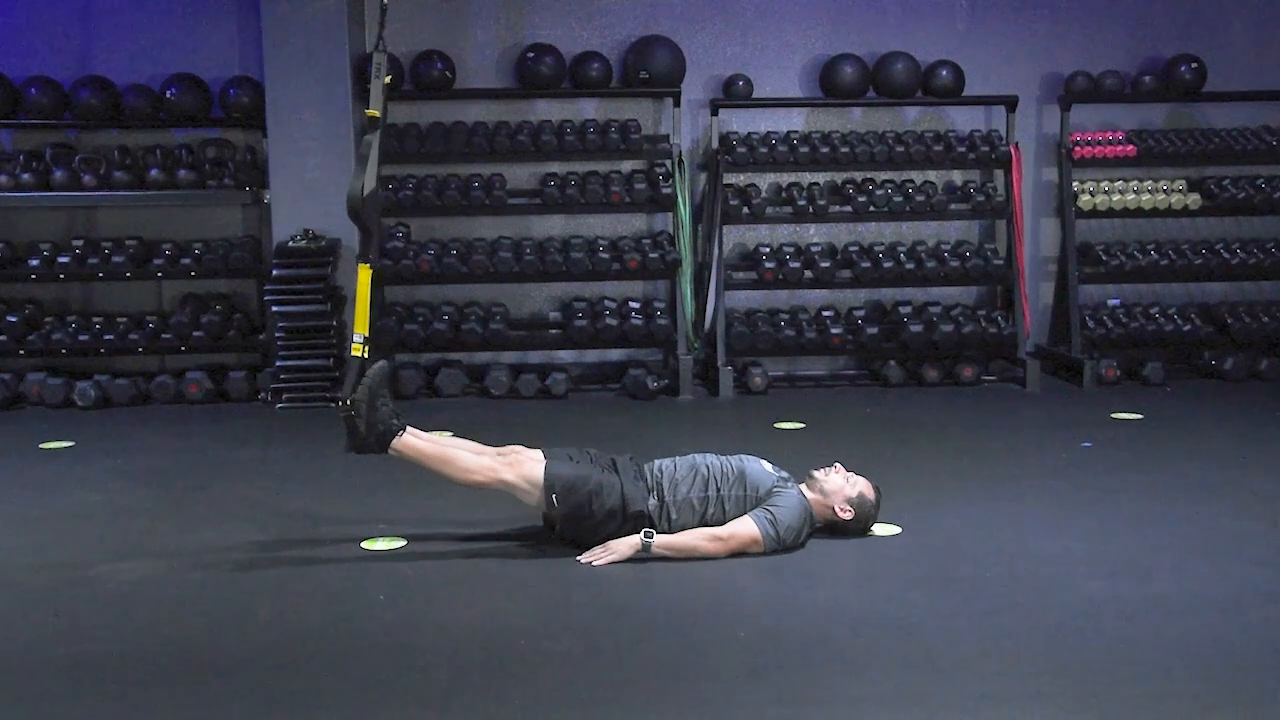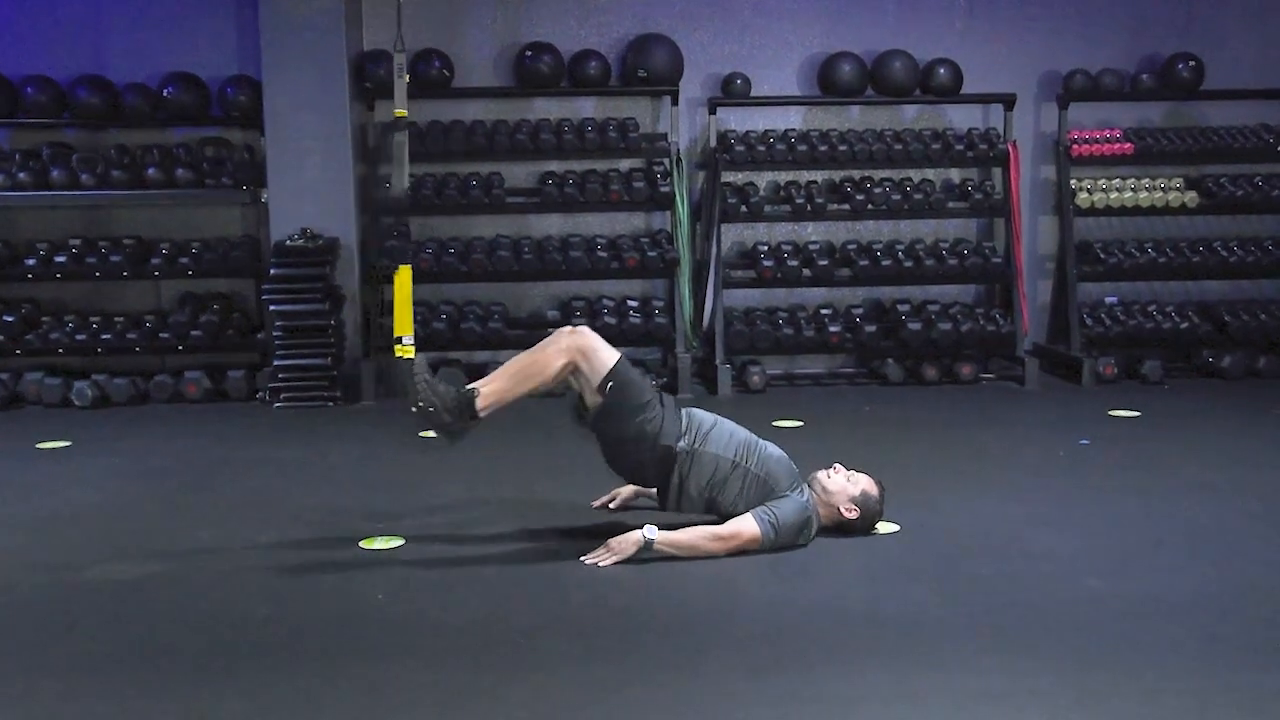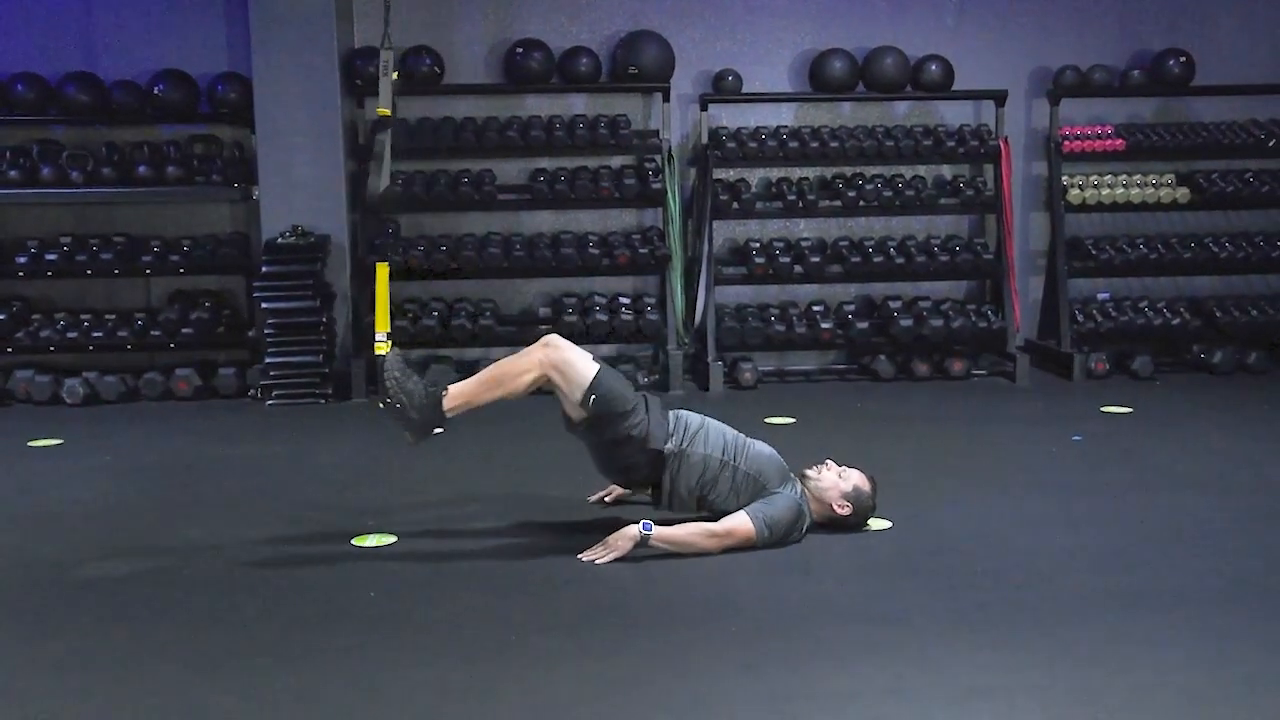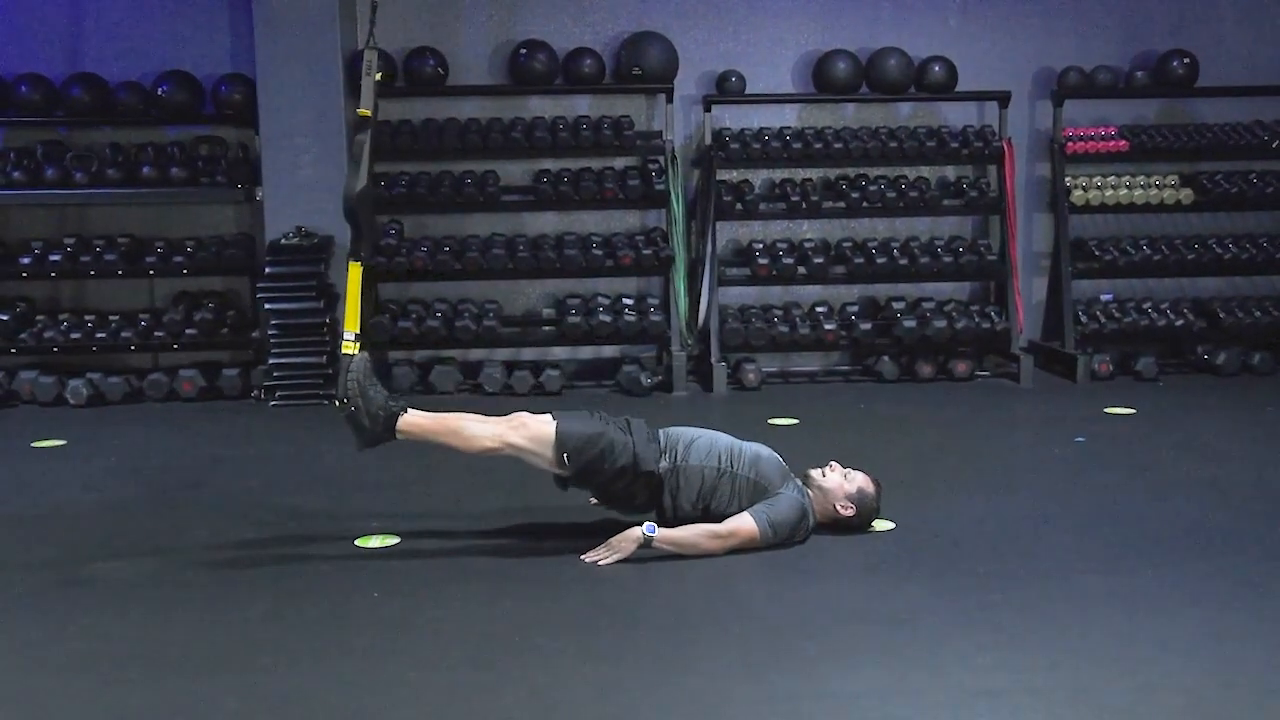
dt=1s
person 1, frame 1
left shoulder: (794, 514)
right shoulder: (782, 485)
left elbow: (723, 540)
left wrist: (640, 541)
left hip: (638, 506)
right hip: (641, 479)
left knee: (508, 471)
right knee: (513, 455)
left ankle: (387, 437)
right ankle: (390, 430)
person 1, frame 2
left shoulder: (798, 517)
right shoulder: (795, 492)
left elbow: (725, 538)
left wrist: (647, 536)
right wrist: (642, 488)
left hip: (663, 449)
right hip: (674, 439)
left knee: (577, 341)
right knee: (571, 339)
left ankle: (465, 407)
right ankle: (468, 401)
person 1, frame 3
left shoulder: (790, 512)
right shoulder: (785, 484)
left elbow: (721, 534)
left wrist: (644, 532)
left hip: (651, 447)
right hip: (661, 434)
left knee: (551, 352)
right knee: (553, 351)
left ankle: (433, 406)
right ankle: (438, 398)
person 1, frame 4
left shoulder: (794, 513)
right shoulder: (786, 482)
left elbow: (723, 536)
left wrist: (646, 533)
left hip: (647, 474)
right hip: (651, 450)
left knee: (512, 433)
right knee: (518, 423)
left ankle: (389, 422)
right ankle: (394, 416)
